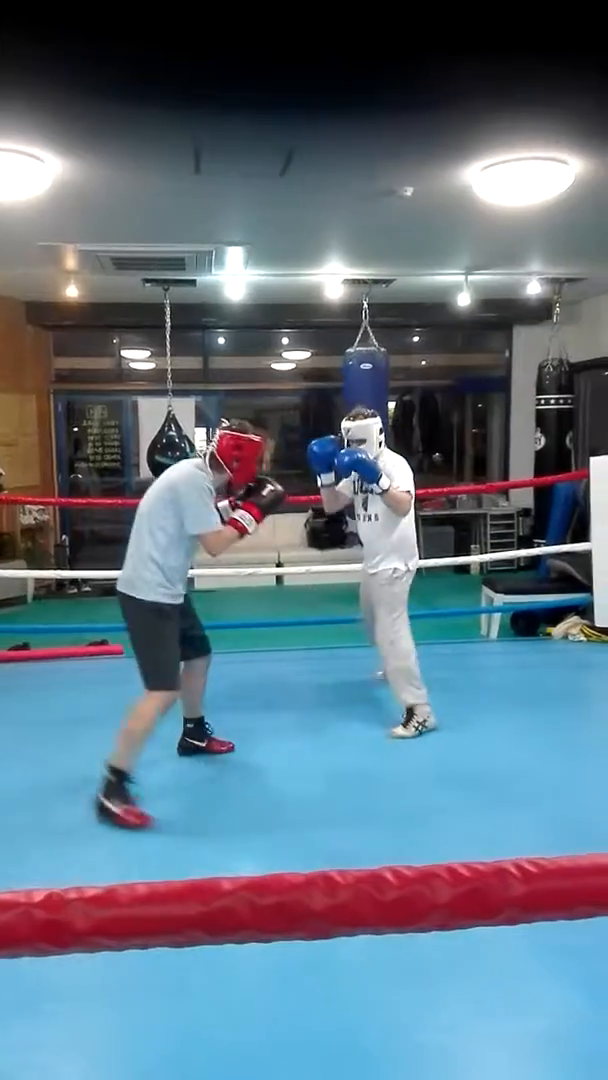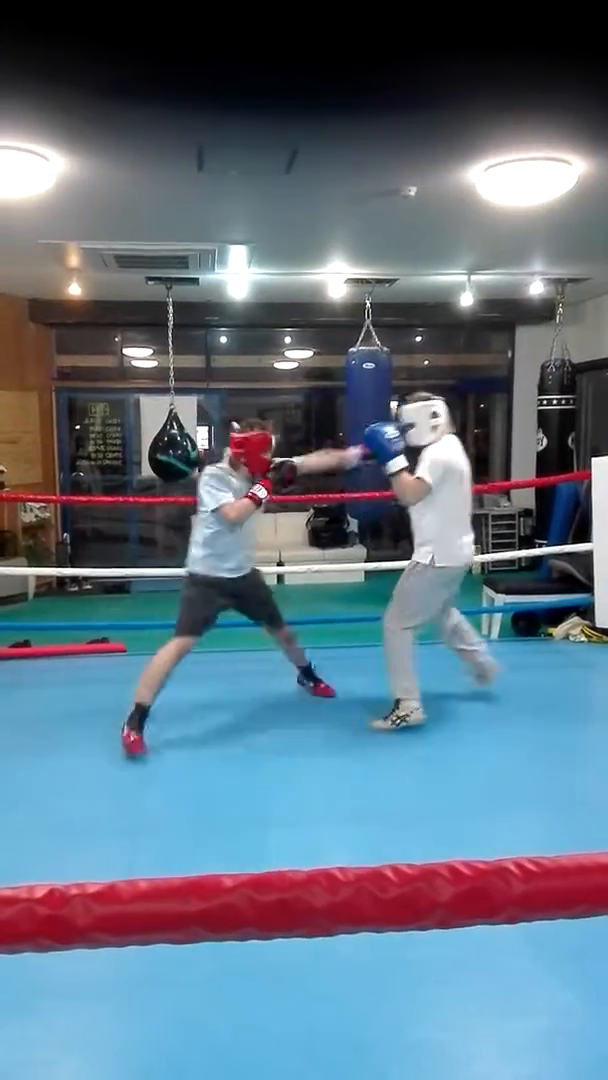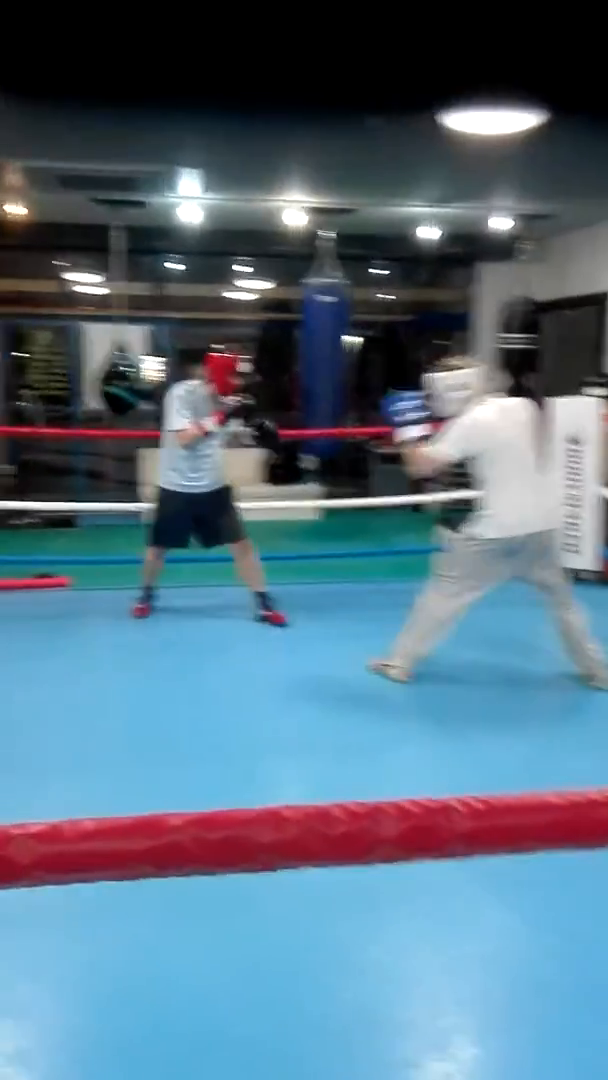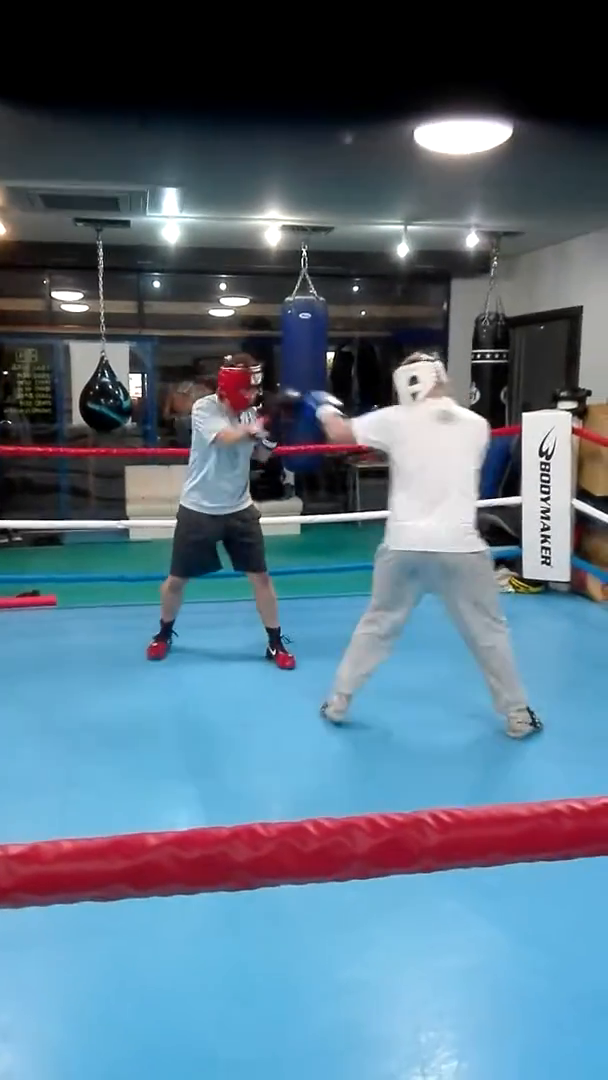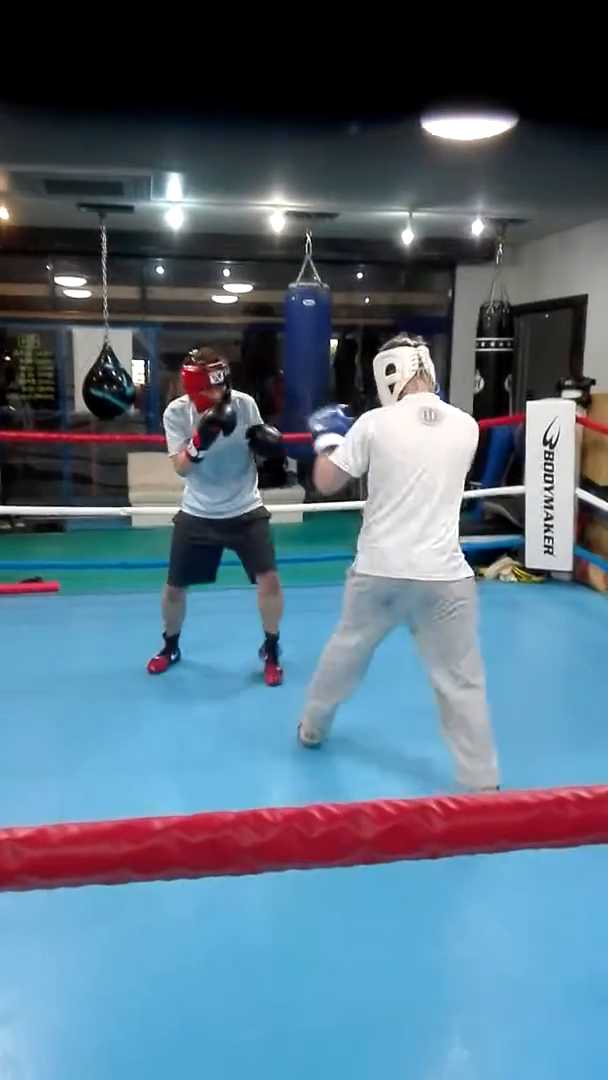
dt=1s
person 1, frame 1
left shoulder: (395, 464)
right shoulder: (356, 469)
left elbow: (403, 506)
right elbow: (331, 505)
left wrist: (377, 478)
right wrist: (324, 472)
left hip: (394, 564)
right hip: (373, 561)
left knee: (391, 632)
right knee: (376, 621)
left ankle: (418, 709)
right ankle: (394, 668)
person 1, frame 2
left shoulder: (438, 453)
right shoulder: (446, 450)
left elbow: (410, 495)
right elbow: (411, 494)
left wrist: (393, 458)
right wrist: (393, 457)
left hip: (436, 556)
right hip: (453, 553)
left knee: (396, 624)
right knee: (443, 613)
left ankle: (407, 706)
right ankle: (482, 665)
person 1, frame 3
left shoulder: (468, 424)
right shoulder: (522, 408)
left elbow: (422, 468)
left hip: (496, 531)
right hip: (540, 527)
left knee: (446, 590)
right knee: (560, 597)
left ankle: (400, 662)
person 1, frame 4
left shoulder: (398, 419)
right shoulder: (477, 425)
left elbow: (339, 432)
left wrist: (324, 407)
left hip: (405, 546)
right hip: (459, 547)
left knee: (377, 625)
right knee: (488, 630)
left ankle: (339, 700)
right ankle: (516, 713)
person 1, frame 5
left shoulder: (374, 423)
right shoulder: (466, 427)
left elbow: (326, 483)
left wrist: (328, 435)
left hip: (379, 570)
right hip: (443, 576)
left knee: (346, 649)
right knee: (461, 683)
left ankle: (312, 726)
right ankle: (481, 788)
person 2, frame 1
left shoulder: (193, 473)
right shoulder: (191, 479)
left elbow: (203, 521)
right elbow: (214, 544)
left wrist: (239, 503)
right wrist: (253, 509)
left hip: (167, 588)
right hip: (149, 593)
left knee: (198, 656)
right knee: (163, 691)
left ankle: (194, 734)
right ankle: (114, 786)
person 2, frame 2
left shoulder: (259, 470)
right shoulder: (213, 476)
left elbow: (312, 461)
right elbow: (232, 515)
left wrist: (352, 455)
right wrist: (266, 485)
left hip: (242, 572)
right hip: (207, 574)
left knee: (280, 630)
right knee: (182, 643)
left ankle: (307, 675)
right ankle: (136, 720)
person 2, frame 3
left shoulder: (222, 399)
right shoulder: (183, 392)
right elbow: (185, 438)
right wrist: (220, 417)
left hip: (213, 487)
right hip: (177, 487)
left knee: (242, 544)
right knee: (158, 548)
left ankle: (264, 605)
right ankle: (146, 595)
person 2, frame 4
left shoulder: (253, 410)
right shoulder: (204, 408)
left elbow: (260, 455)
right elbow: (230, 438)
left wrist: (268, 435)
right wrist: (265, 420)
left hip: (239, 508)
right hip: (199, 508)
left knee: (260, 575)
right knee: (178, 577)
left ankle: (276, 642)
right ankle: (164, 633)
person 2, frame 5
left shoulder: (244, 404)
right shoulder: (176, 412)
left elbow: (257, 452)
right elbow: (181, 467)
left wrist: (264, 443)
right wrist: (201, 439)
left hip: (245, 511)
right hip: (197, 515)
left knee: (269, 580)
right knee: (175, 587)
left ankle: (270, 651)
right ankle: (170, 646)
